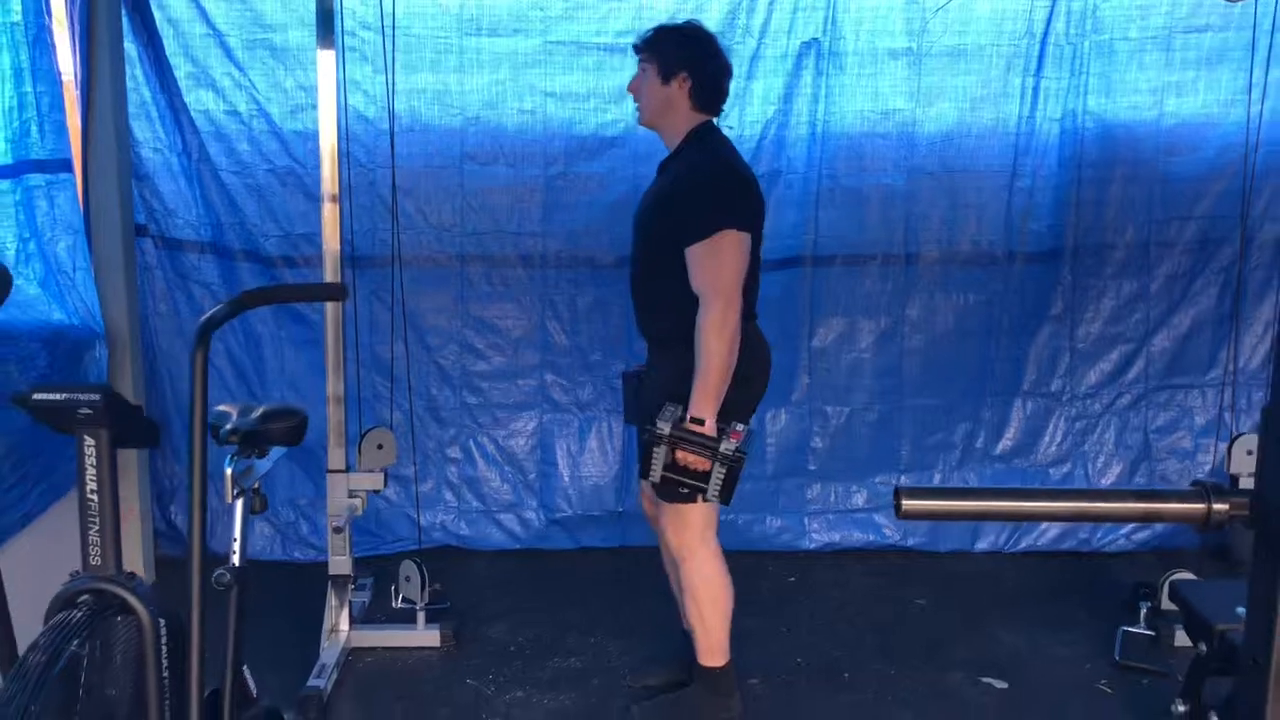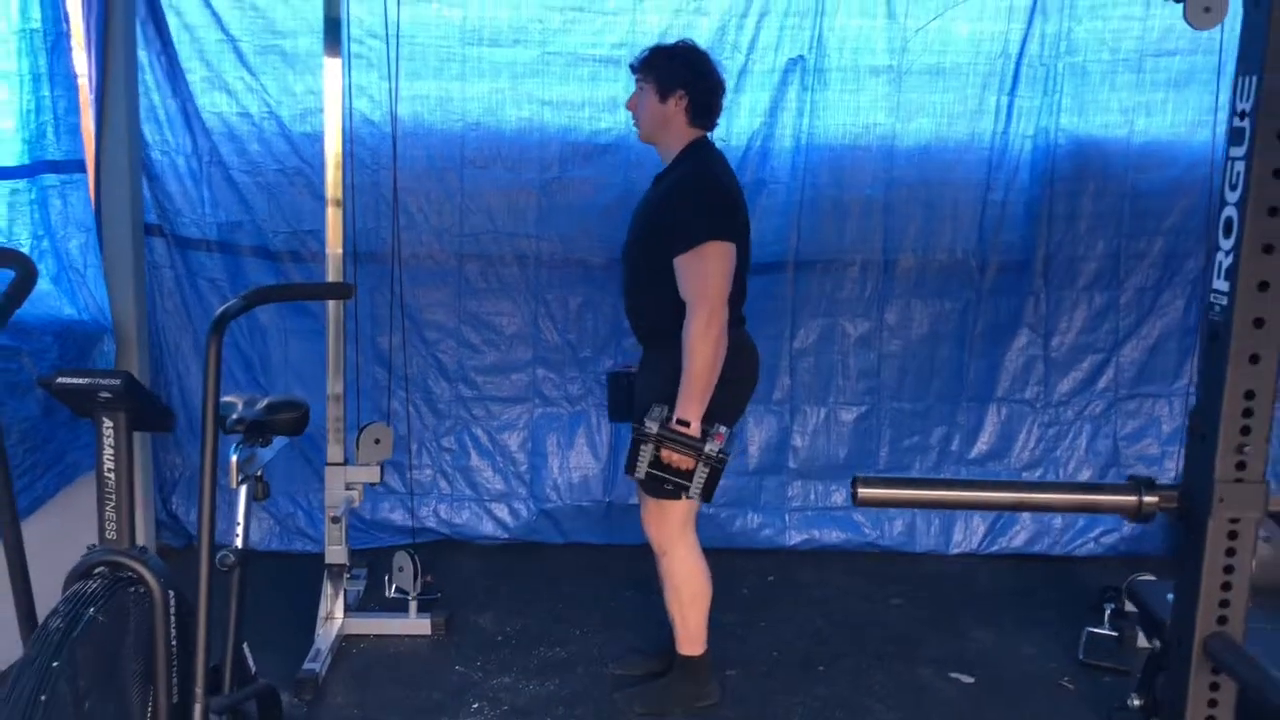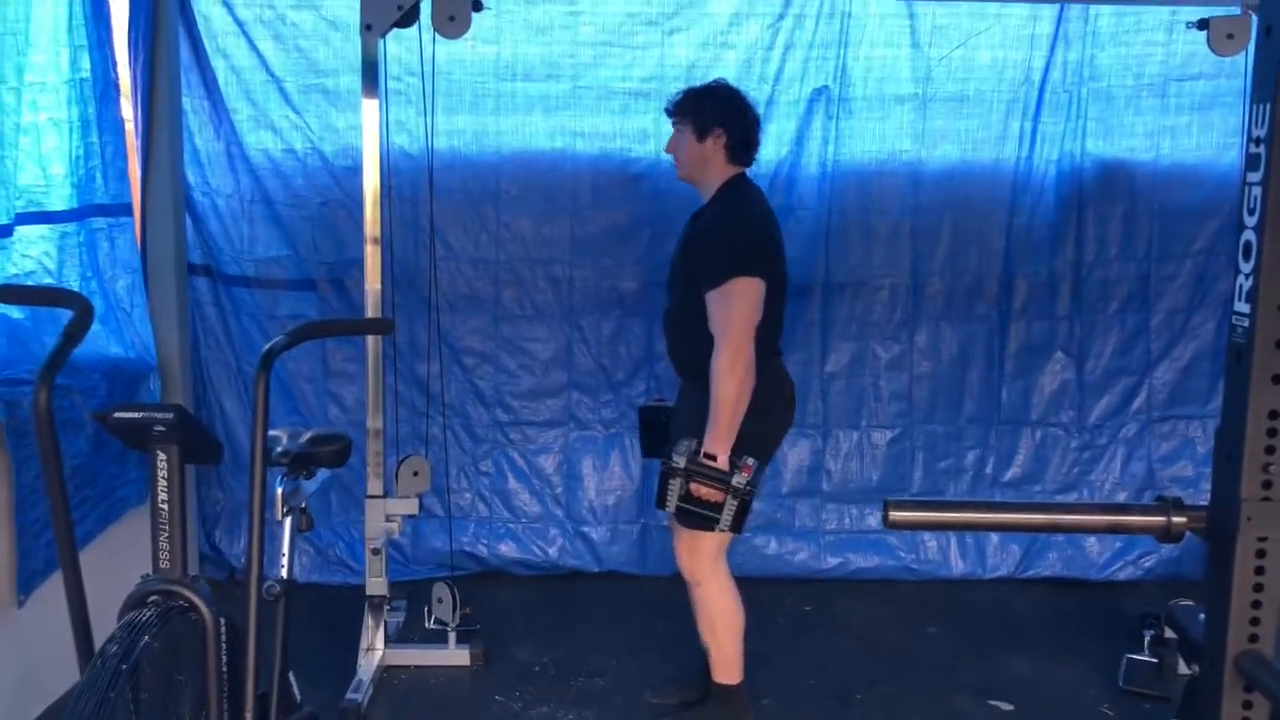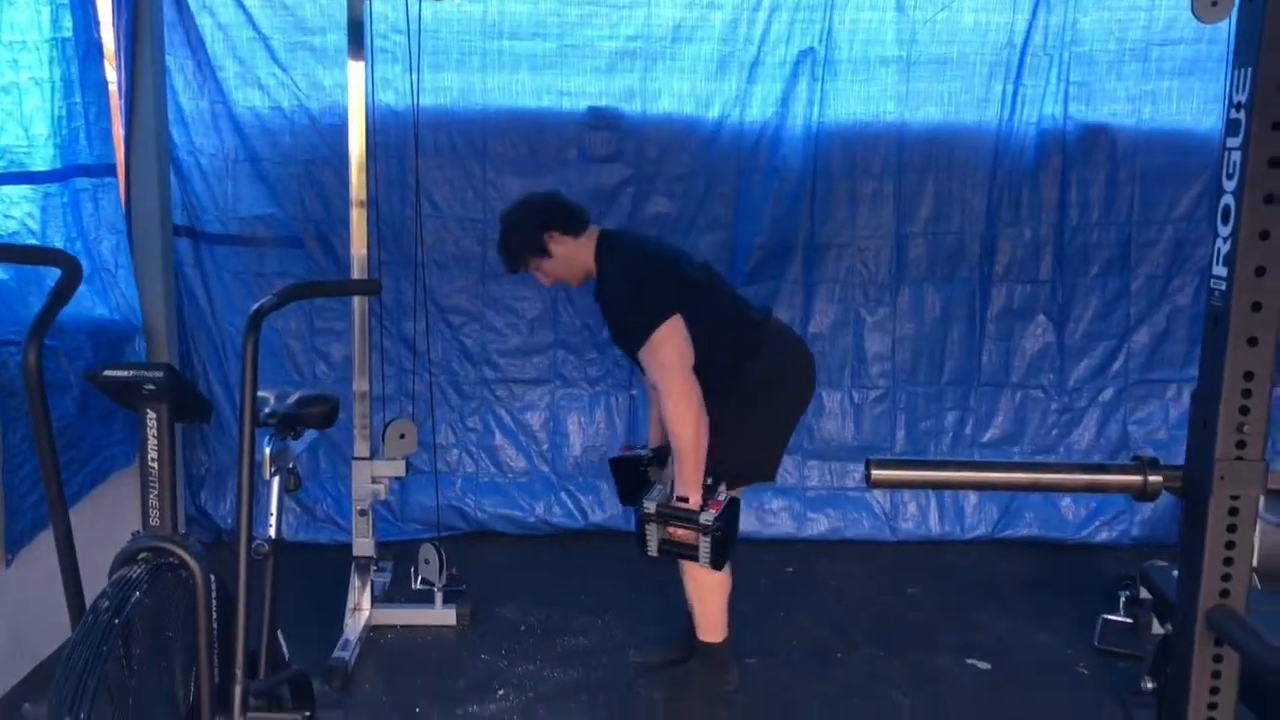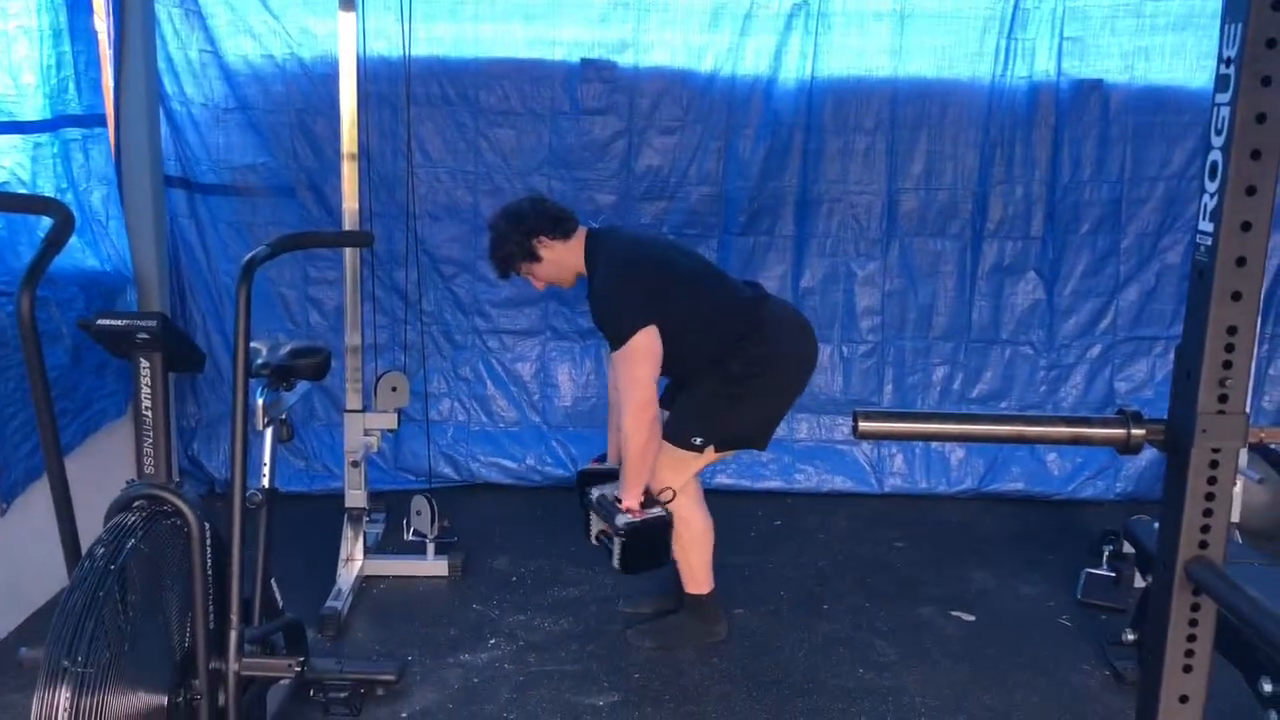
dt=1s
person 1, frame 1
left shoulder: (712, 174)
right shoulder: (685, 164)
left elbow: (720, 306)
left wrist: (702, 413)
left hip: (707, 372)
right hip: (676, 364)
left knee: (688, 530)
right knee: (662, 511)
right ankle: (698, 654)
person 1, frame 2
left shoulder: (697, 186)
right shoulder: (684, 175)
left elbow: (707, 314)
left wrist: (689, 415)
left hip: (697, 373)
right hip: (672, 363)
left knee: (666, 522)
right knee: (660, 510)
right ankle: (681, 644)
person 1, frame 3
left shoulder: (734, 221)
right shoulder: (723, 212)
left elbow: (736, 348)
left wrist: (716, 448)
right wrist: (694, 419)
left hip: (735, 409)
right hip: (711, 398)
left knee: (699, 552)
right knee: (692, 541)
person 1, frame 4
left shoulder: (626, 280)
right shoulder: (622, 258)
left elbow: (680, 393)
right elbow: (663, 369)
left wrist: (688, 491)
right wrist: (655, 447)
left hip: (767, 379)
right hip: (758, 369)
left knee: (689, 515)
right knee: (686, 507)
left ankle: (713, 661)
right ankle: (700, 635)
person 1, frame 5
left shoulder: (616, 281)
right shoulder: (611, 255)
left elbow: (641, 405)
right elbow: (621, 369)
left wrist: (630, 496)
right wrist: (615, 457)
left hip: (770, 355)
right hip: (752, 340)
left knee: (666, 472)
right knee: (664, 452)
left ankle: (702, 613)
right ankle: (688, 587)
